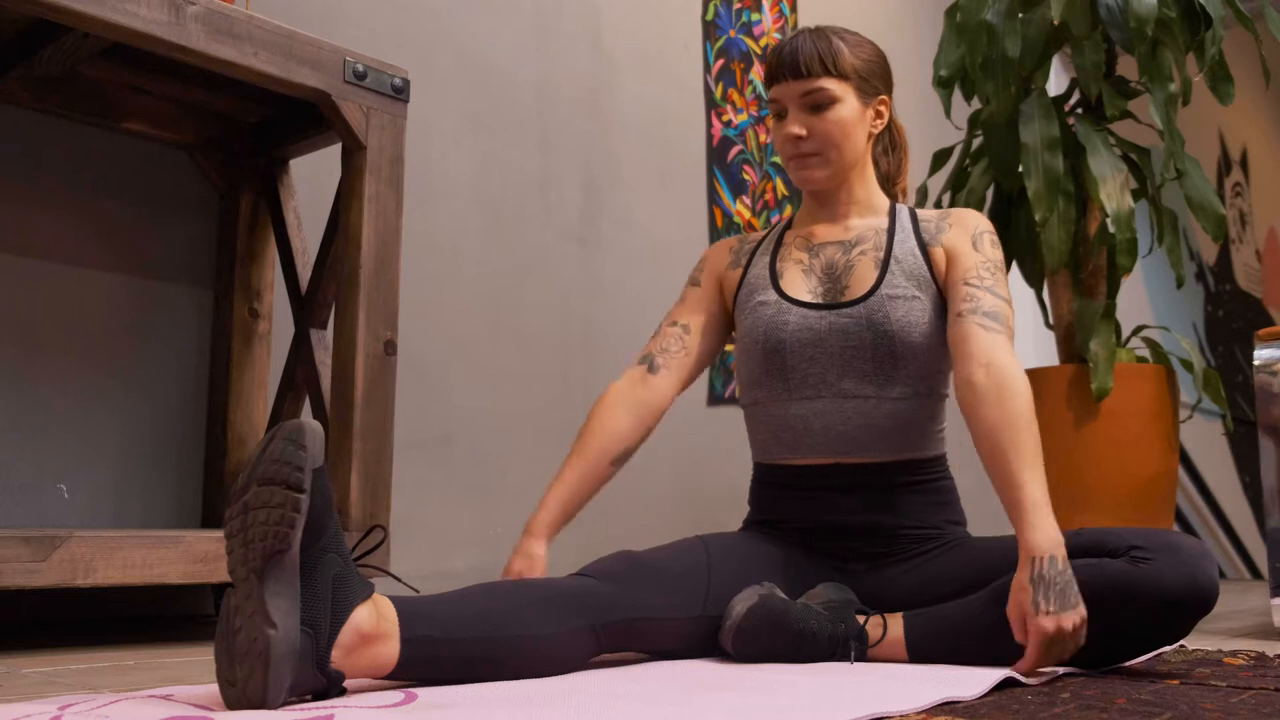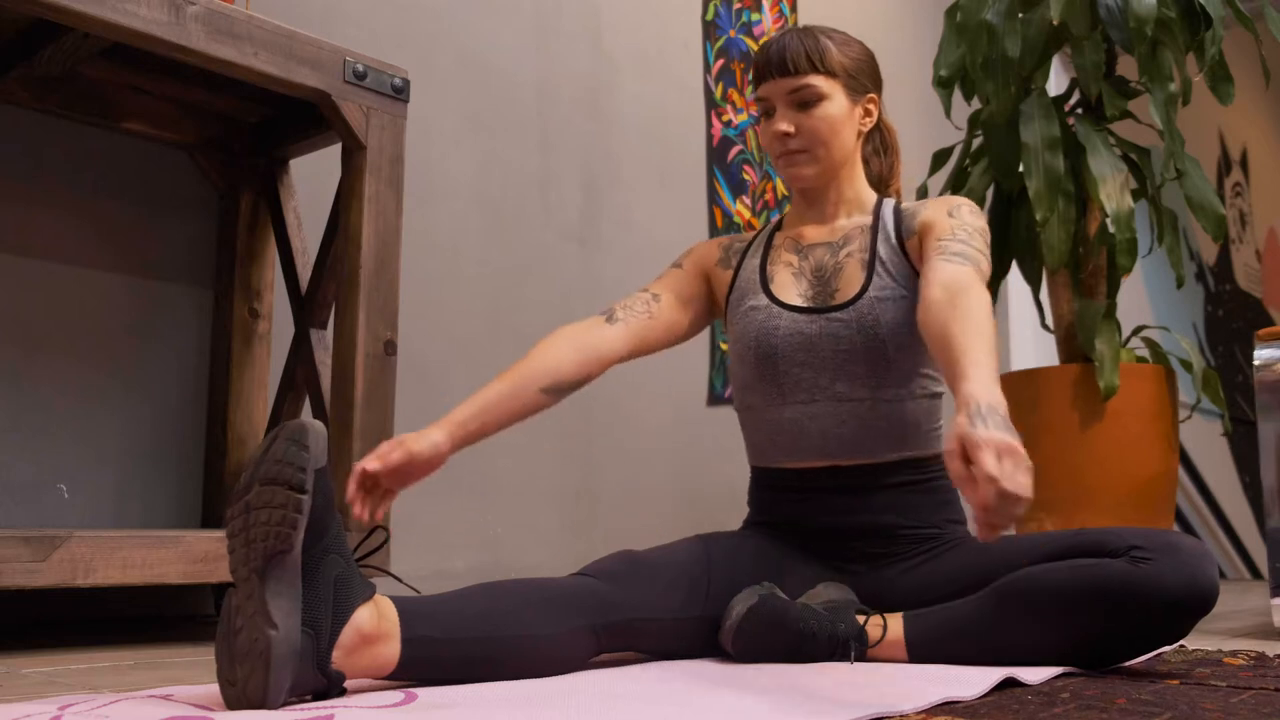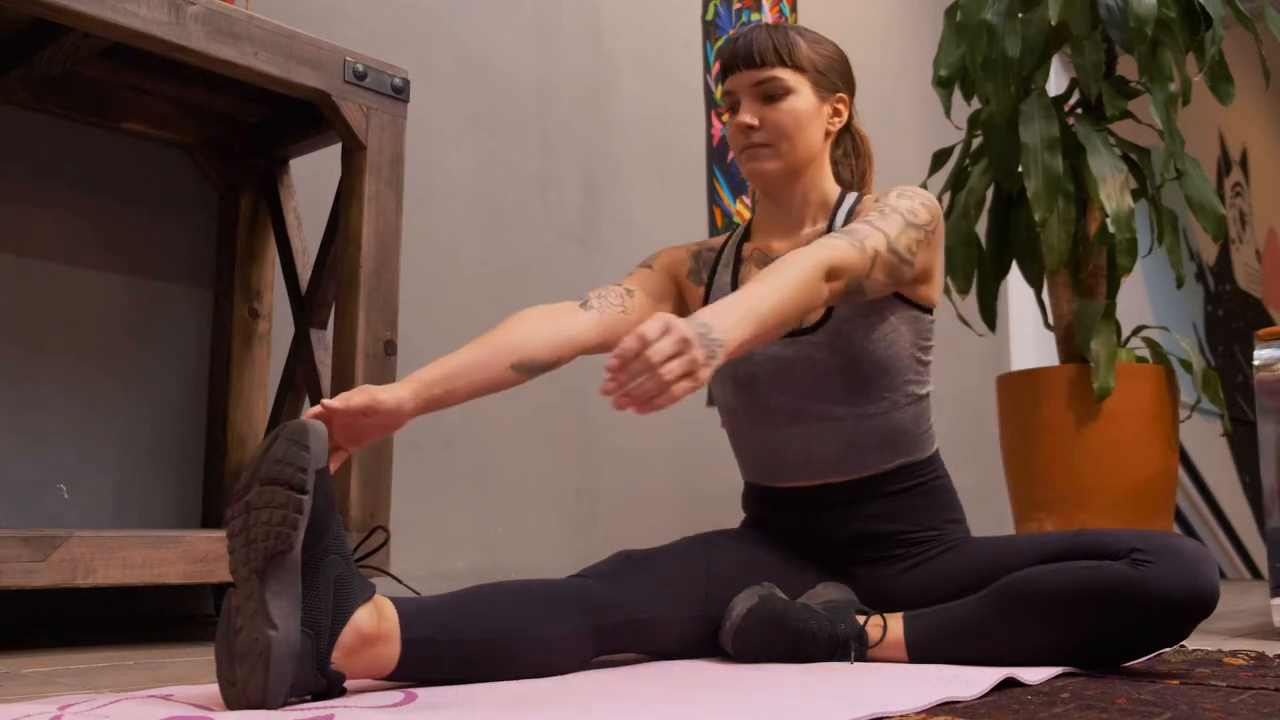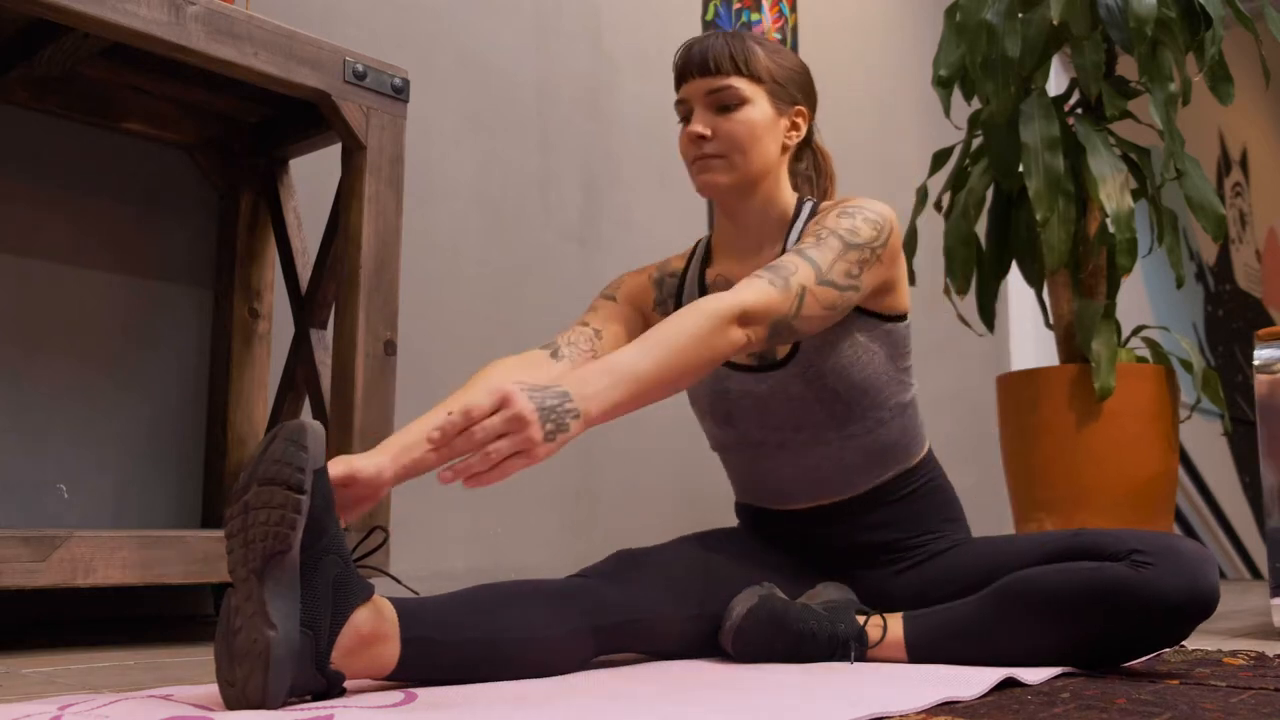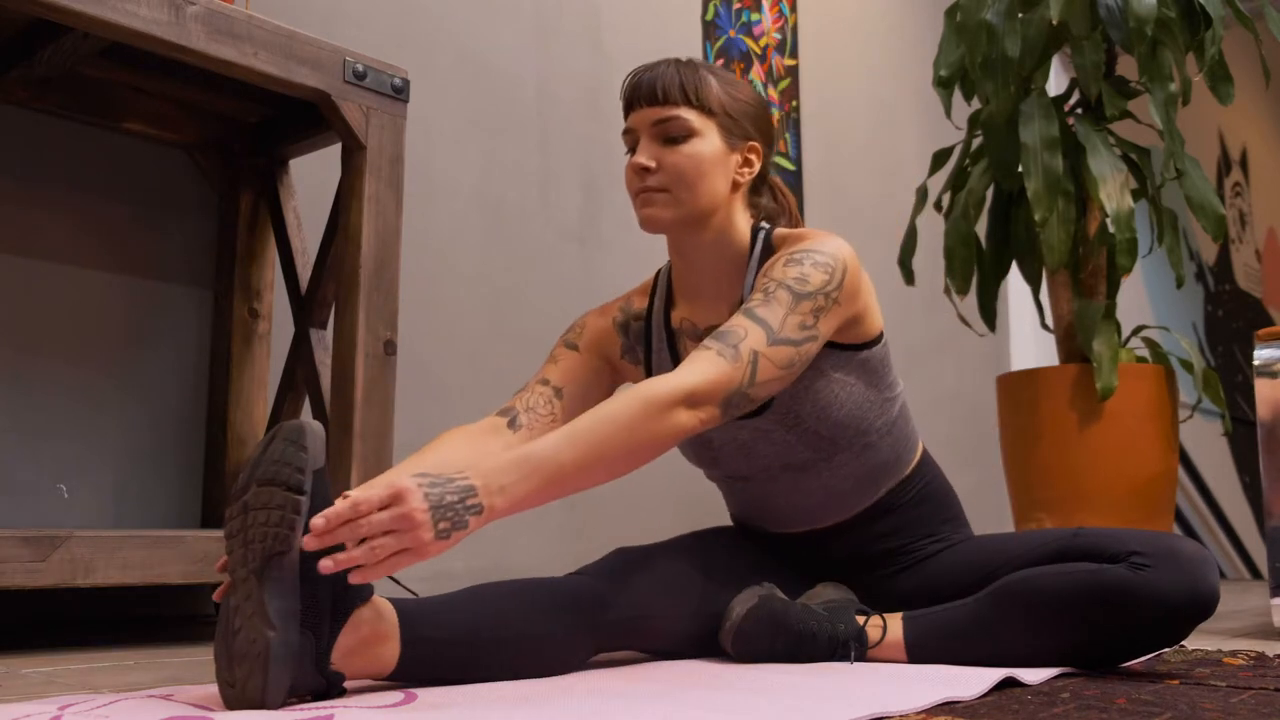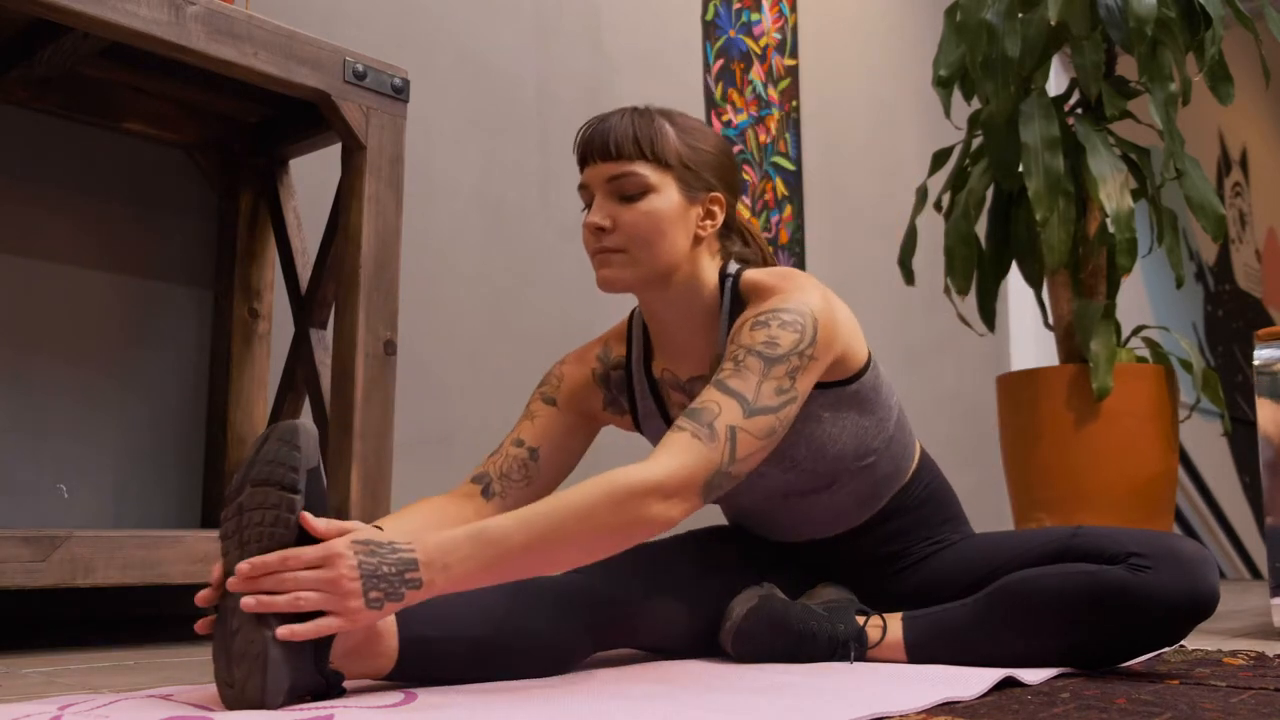
dt=0.4s
person 1, frame 1
left shoulder: (953, 237)
right shoulder: (734, 263)
left elbow: (990, 368)
right elbow: (647, 382)
left wrist: (1039, 542)
right wrist: (541, 530)
left hip: (920, 546)
right hip: (778, 544)
left knee: (1182, 574)
right knee: (609, 591)
left ankle: (863, 639)
right ankle: (349, 627)
person 1, frame 2
left shoulder: (938, 223)
right shoulder: (723, 263)
left elbow: (952, 301)
right elbow: (597, 341)
left wrist: (981, 401)
right wrist: (442, 436)
left hip: (918, 543)
right hip: (778, 546)
left knee: (1182, 572)
right knee: (612, 593)
left ankle: (859, 638)
right ankle: (350, 628)
person 1, frame 3
left shoulder: (904, 219)
right shoulder: (694, 266)
left elbow: (822, 270)
right elbow: (563, 326)
left wrist: (715, 329)
right wrist: (406, 394)
left hip: (916, 548)
right hip: (777, 551)
left knee: (1182, 576)
right knee: (612, 593)
right ankle: (346, 626)
person 1, frame 4
left shoulder: (863, 230)
right shoulder: (655, 288)
left elbow: (743, 315)
right elbow: (535, 365)
left wrist: (573, 403)
right wrist: (387, 461)
left hip: (914, 552)
right hip: (775, 559)
left knee: (1180, 576)
right knee: (613, 593)
person 1, frame 5
left shoulder: (820, 265)
right shoulder: (619, 328)
left elbow: (693, 398)
right elbow: (500, 429)
left wrist: (474, 497)
right wrist: (359, 505)
left hip: (915, 555)
right hip: (775, 566)
left knee: (1178, 576)
right knee: (614, 590)
person 1, frame 6
left shoulder: (793, 310)
right shoulder: (598, 372)
left elbow: (664, 489)
right elbow: (480, 499)
left wrist: (416, 567)
right wrist: (358, 545)
left hip: (915, 561)
right hip: (778, 573)
left knee: (1180, 577)
right knee: (609, 586)
